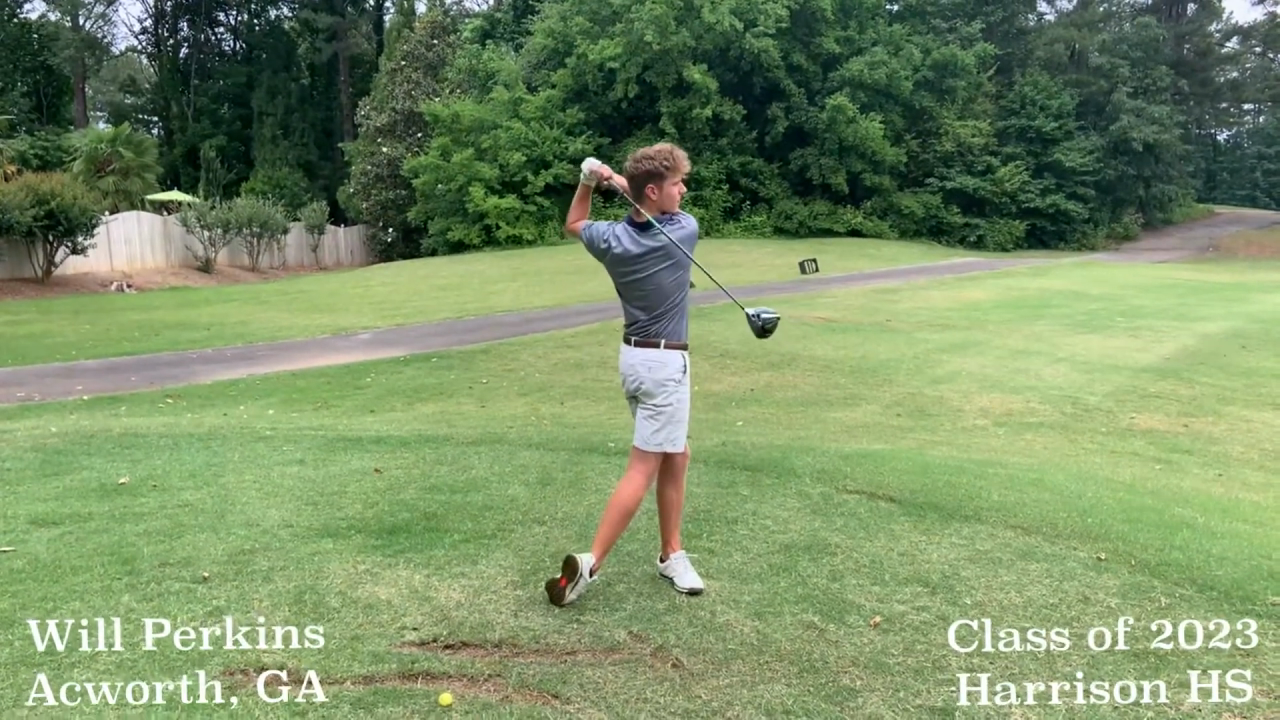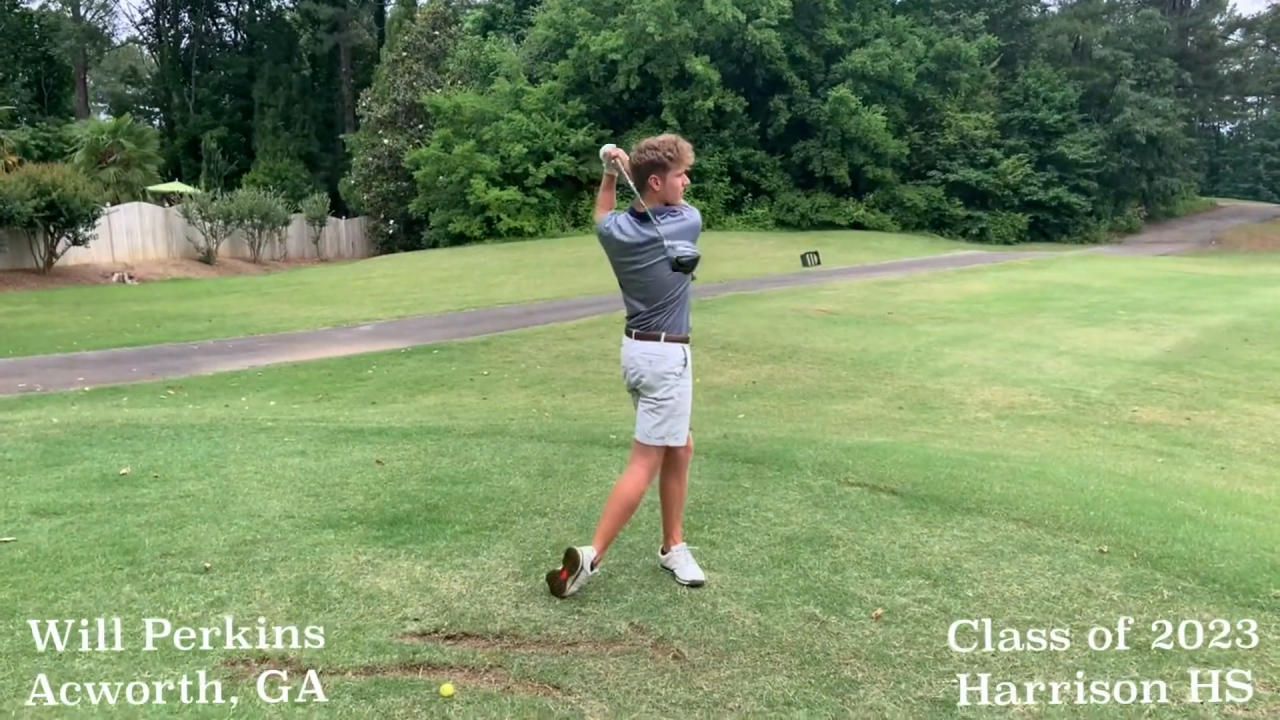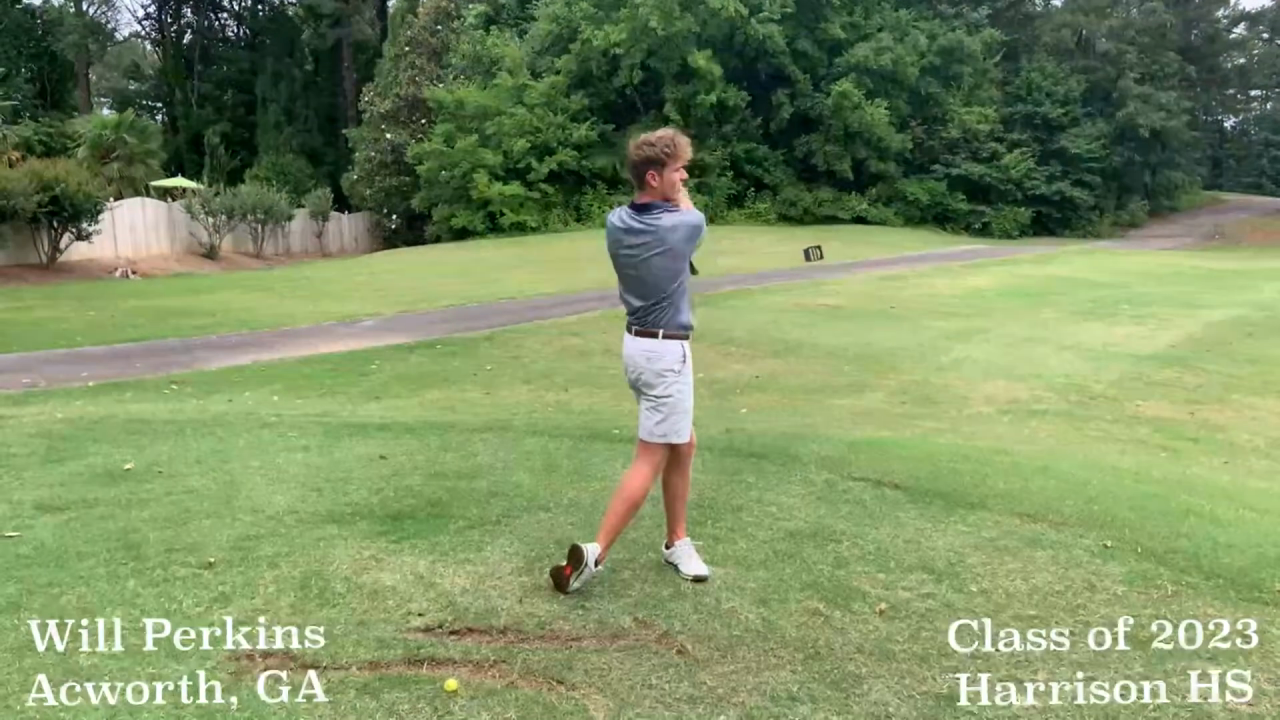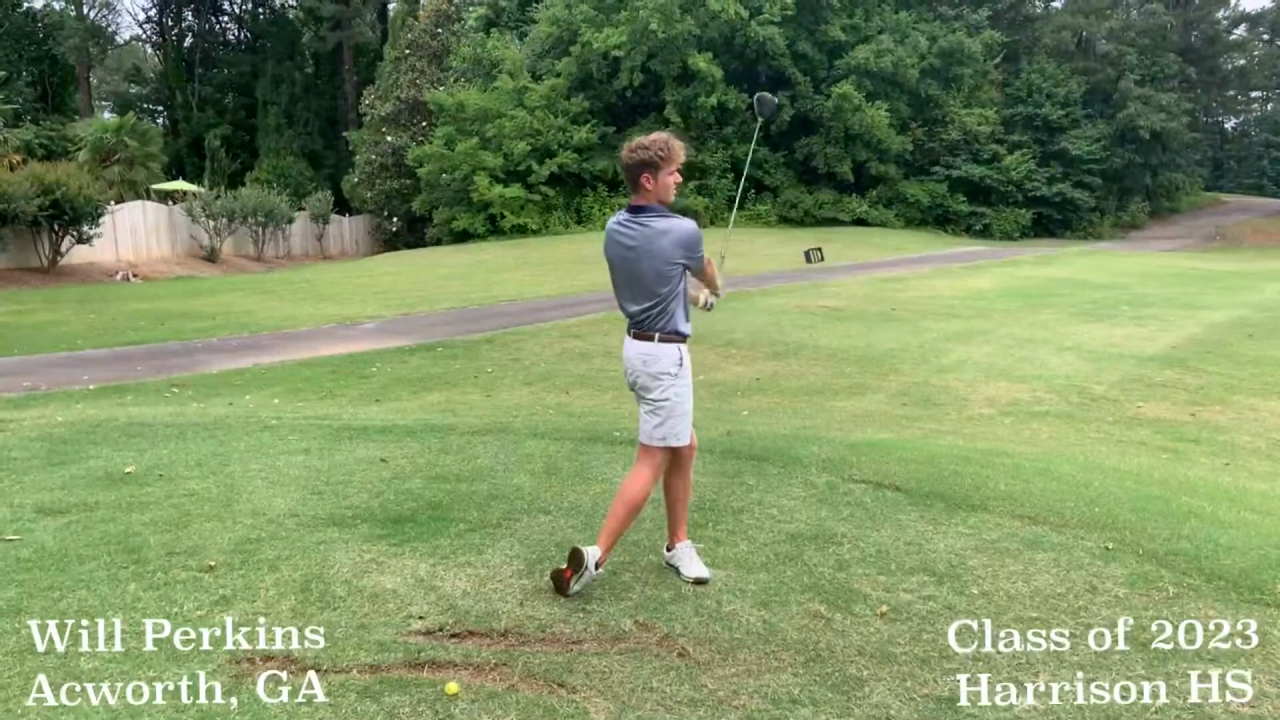
dt=0.4s
person 1, frame 1
left shoulder: (610, 239)
right shoulder: (684, 232)
left elbow: (574, 224)
right elbow: (670, 214)
left wrist: (587, 181)
right wrist: (620, 181)
left hip: (634, 356)
right hip: (664, 362)
left knee: (676, 457)
right knee: (643, 469)
left ankle: (672, 554)
right ankle: (589, 564)
person 1, frame 2
left shoulder: (614, 230)
right shoulder: (687, 224)
right elbow: (677, 207)
left wrist: (610, 170)
right wrist: (632, 165)
left hip: (636, 348)
right hip: (666, 355)
left knee: (679, 449)
right knee: (645, 463)
left ankle: (673, 546)
right ankle: (590, 556)
person 1, frame 3
left shoulder: (616, 223)
right shoulder: (685, 226)
right wrist: (680, 199)
left hip: (638, 344)
right hip: (665, 352)
left knee: (683, 444)
right knee: (650, 460)
left ankle: (677, 542)
right ankle: (594, 553)
person 1, frame 4
left shoulder: (614, 229)
right shoulder: (682, 232)
right elbow: (708, 276)
right wrist: (712, 292)
left hip: (639, 347)
right hip: (664, 355)
left knee: (684, 447)
right knee: (651, 463)
left ankle: (678, 543)
right ankle: (594, 556)
